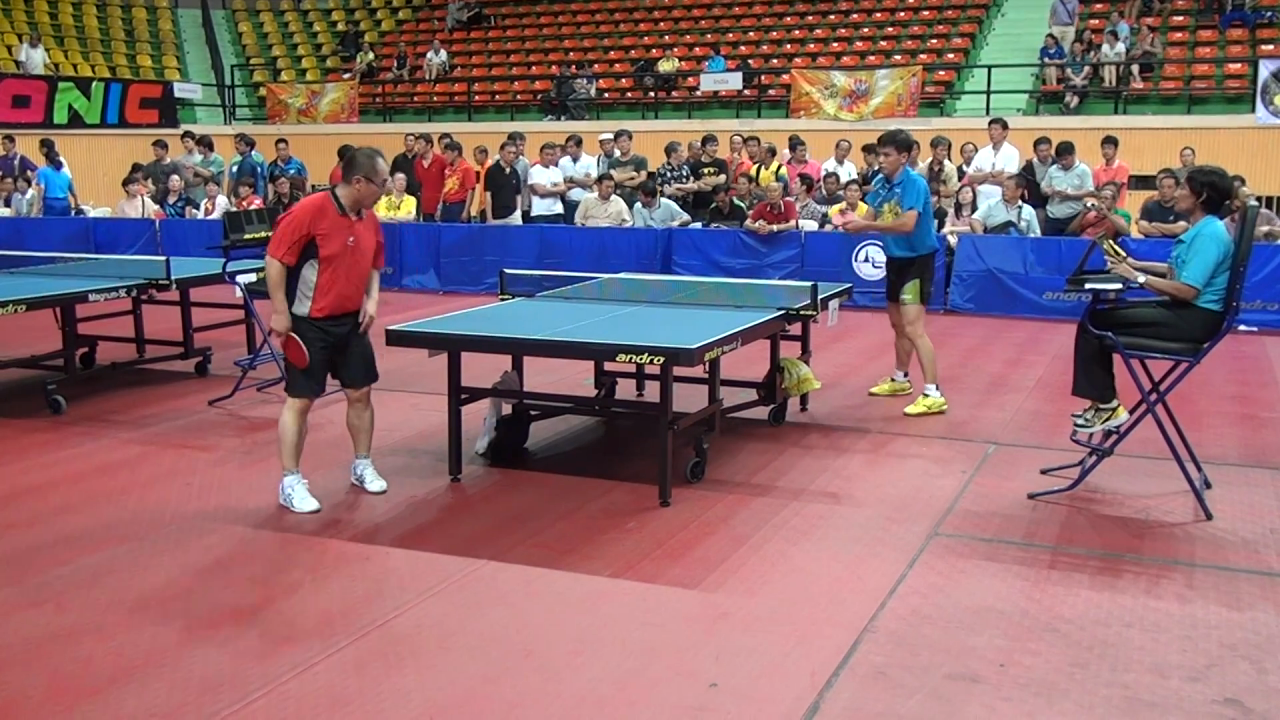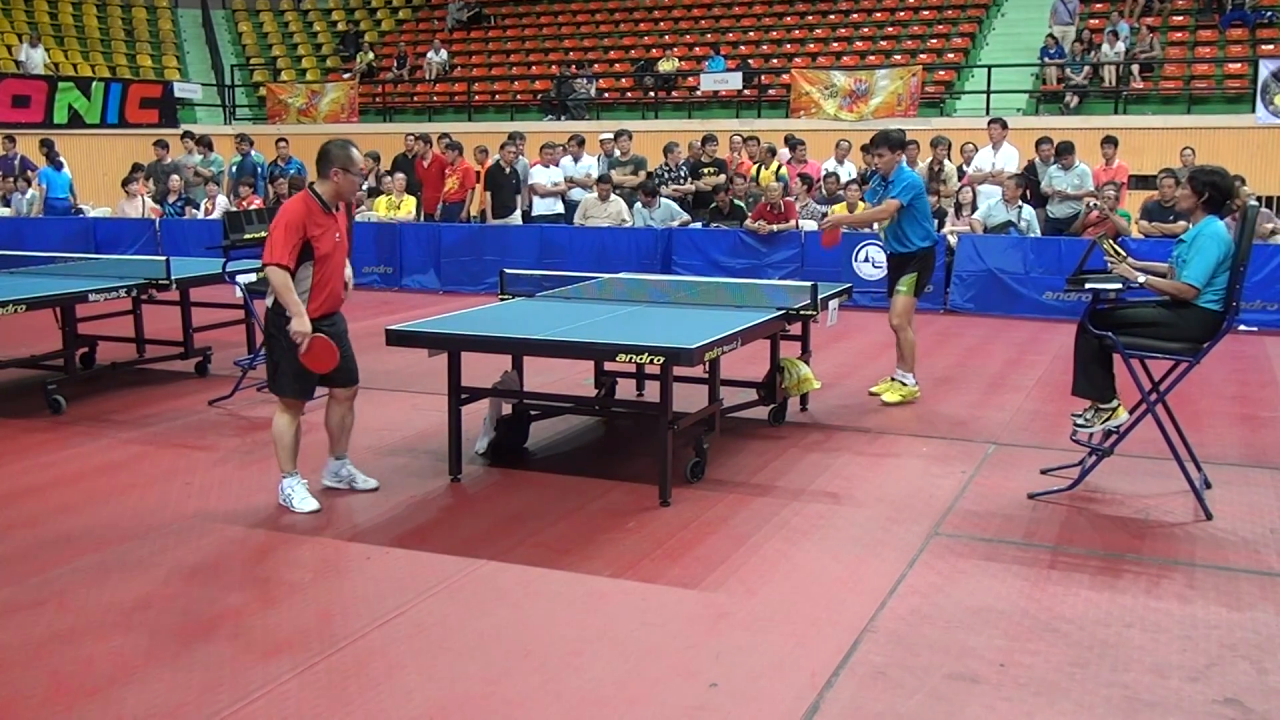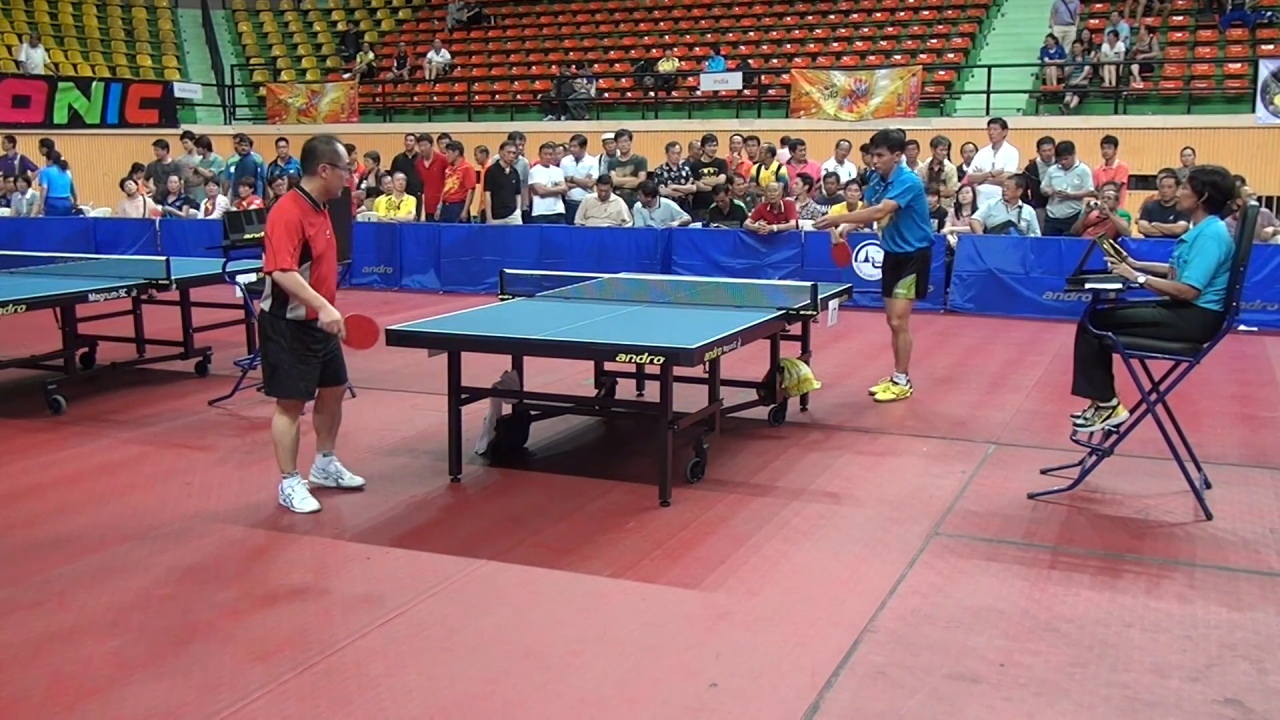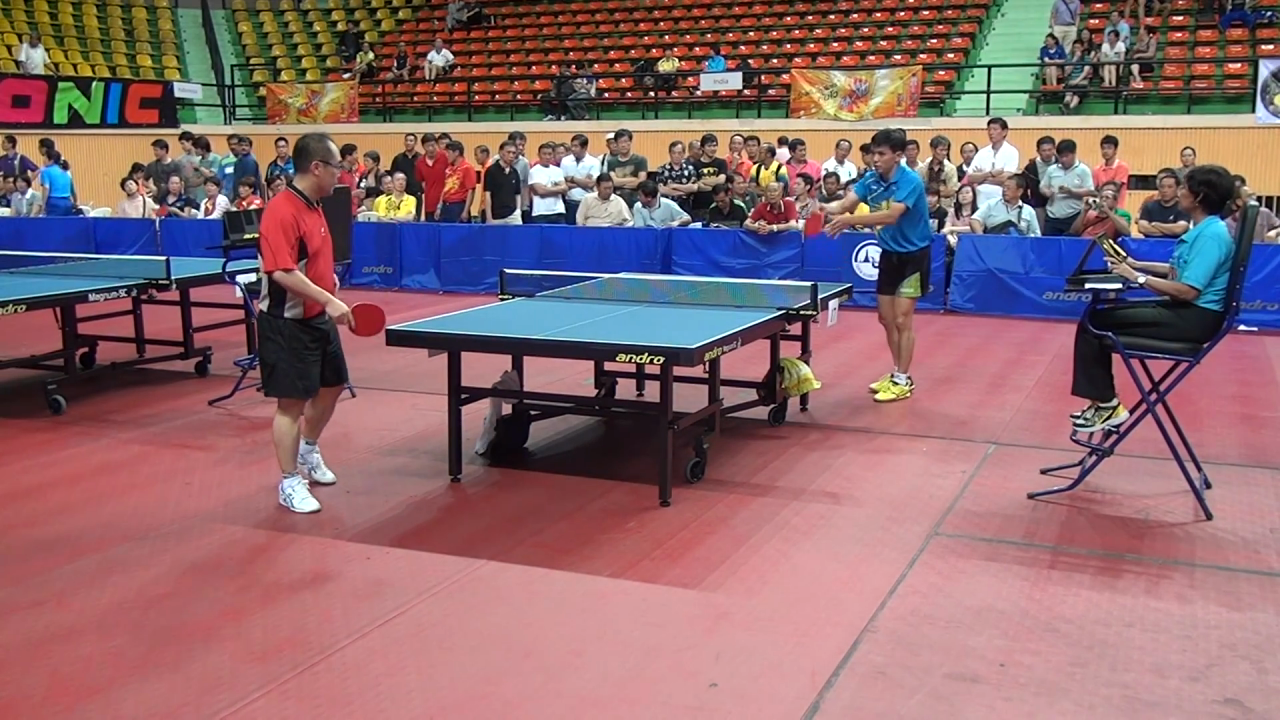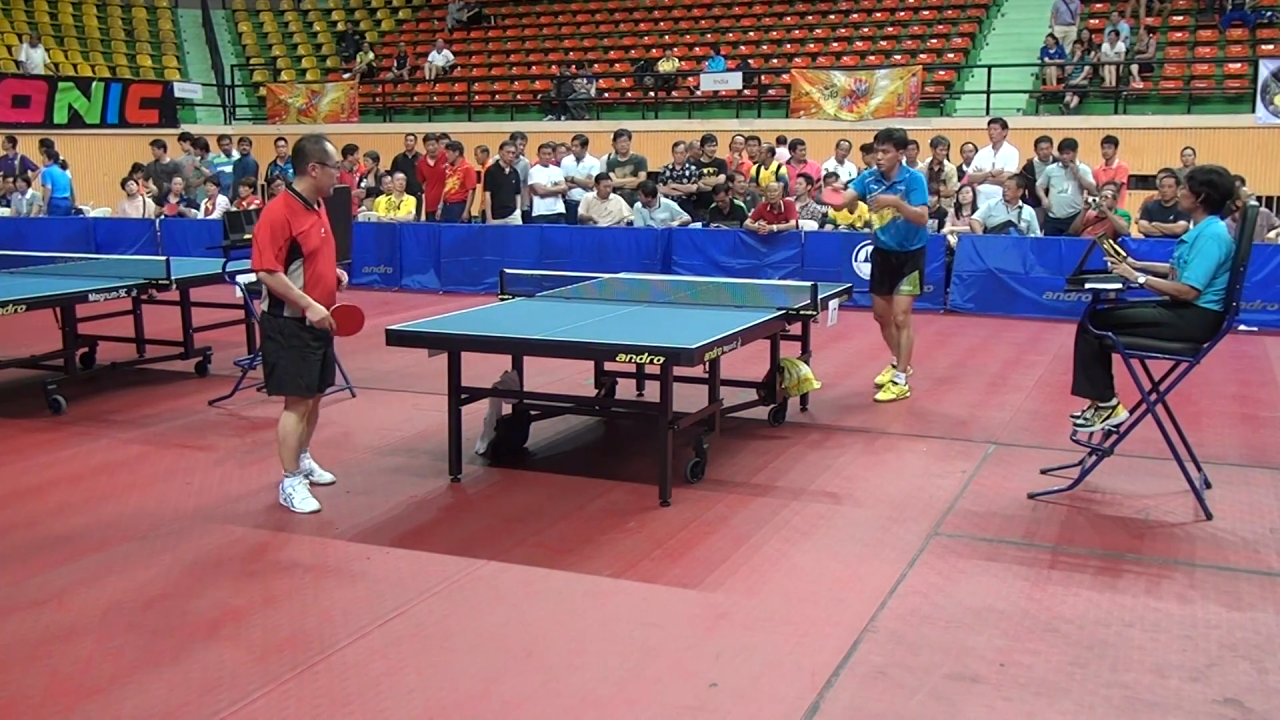
dt=0.2s
person 1, frame 1
left shoulder: (370, 220)
right shoulder: (309, 211)
left elbow: (374, 266)
right elbow: (275, 260)
left wrist: (372, 300)
right wrist: (280, 311)
left hip: (351, 322)
right hip: (307, 323)
left knee: (360, 394)
right knee: (299, 402)
left ankle: (362, 466)
right ankle: (291, 482)
person 1, frame 2
left shoulder: (340, 208)
right shoulder: (295, 212)
right elbow: (275, 268)
left wrist: (346, 271)
right wrist: (298, 316)
left hip: (331, 319)
right hip: (297, 326)
left knee: (345, 391)
right knee: (291, 403)
left ankle: (338, 468)
right ankle: (289, 483)
person 1, frame 3
left shoulder: (320, 206)
right shoulder: (288, 212)
right elbow: (282, 273)
left wrist: (326, 308)
right wrist: (323, 308)
left hip: (320, 320)
right hip: (290, 324)
left knee: (334, 389)
right knee: (290, 404)
left ankle: (325, 465)
right ankle: (290, 483)
person 1, frame 4
left shoulder: (312, 205)
right shoulder: (282, 211)
right elbow: (282, 272)
left wrist: (329, 275)
right wrist: (329, 301)
left hip: (318, 319)
right hip: (287, 324)
left knee: (331, 386)
right knee: (292, 404)
left ankle: (307, 452)
right ankle: (290, 483)
person 1, frame 5
left shoulder: (317, 206)
right shoulder: (279, 212)
right elbow: (267, 271)
left wrist: (334, 272)
right wrist: (310, 305)
left hip: (317, 320)
right hip: (289, 323)
left knee: (313, 397)
right knee: (296, 402)
left ankle: (301, 460)
right ankle: (291, 483)
person 2, frame 1
left shoulder: (915, 183)
right shoulder: (880, 183)
left elbow: (907, 224)
right elbow: (872, 217)
left wrist: (866, 226)
right wrist: (855, 220)
left hip: (917, 261)
right hip: (895, 260)
left knee: (913, 329)
right knee: (898, 325)
left ankle: (933, 395)
right ankle: (900, 379)
person 2, frame 2
left shoulder: (909, 180)
right shoulder: (878, 182)
left elbow: (884, 213)
right elbow: (869, 214)
left wrist: (842, 219)
right wrist: (841, 221)
left hip: (917, 255)
right hip: (897, 255)
left knee: (898, 320)
right knee: (900, 320)
left ankle: (909, 381)
right ankle: (899, 377)
person 2, frame 3
left shoulder: (908, 181)
right shoulder: (878, 180)
left elbow: (880, 212)
right elbow: (867, 211)
left wrist: (838, 218)
right wrist: (845, 229)
left hip: (913, 256)
right hip: (893, 254)
left knee: (898, 321)
right knee: (894, 321)
left ankle: (902, 382)
right ankle: (898, 377)
person 2, frame 4
left shoulder: (910, 181)
right shoulder: (871, 180)
left elbow: (891, 216)
right elbow: (847, 203)
left wrist: (849, 220)
right wrist: (829, 210)
left hip: (912, 255)
right hip: (889, 254)
left knee: (902, 320)
right knee: (886, 318)
left ankle: (901, 382)
right ankle: (899, 373)
person 2, frame 5
left shoulder: (914, 180)
right shoulder: (868, 178)
left elbow: (922, 219)
right elbow: (845, 201)
left wrist: (896, 203)
left hip: (909, 255)
right hip: (882, 253)
left knee: (901, 319)
right knee: (881, 315)
left ankle: (901, 381)
right ankle: (898, 364)
person 3, frame 1
left shoulder: (1209, 235)
right shoulder: (1201, 230)
left elbow: (1187, 290)
left wrist: (1137, 277)
right wrist: (1136, 264)
left hip: (1193, 318)
right hip: (1182, 311)
left knee: (1094, 322)
right knee: (1098, 317)
left ankle: (1107, 405)
right ankle: (1105, 402)
person 3, frame 2
left shoulder: (1210, 234)
right shoulder: (1201, 229)
left elbow: (1187, 289)
left wrist: (1138, 277)
right wrist: (1137, 264)
left hip: (1194, 318)
right hip: (1183, 311)
left knee: (1094, 322)
right knee: (1098, 317)
left ankle: (1107, 405)
right ankle: (1105, 401)
person 3, frame 3
left shoulder: (1211, 235)
right shoulder: (1202, 230)
left elbow: (1188, 290)
left wrist: (1138, 277)
right wrist: (1137, 265)
left hip: (1194, 319)
right hip: (1182, 311)
left knee: (1094, 322)
right knee: (1098, 316)
left ankle: (1107, 404)
right ankle: (1105, 401)
person 3, frame 4
left shoulder: (1211, 235)
right shoulder: (1203, 230)
left elbow: (1188, 290)
left wrist: (1138, 277)
right wrist: (1138, 265)
left hip: (1194, 318)
right hip: (1183, 311)
left knee: (1094, 322)
right knee: (1098, 316)
left ankle: (1106, 404)
right ankle: (1105, 401)
person 3, frame 5
left shoulder: (1212, 235)
right shoulder: (1203, 230)
left elbow: (1188, 290)
left wrist: (1138, 277)
right wrist: (1137, 264)
left hip: (1194, 318)
right hip: (1183, 311)
left knee: (1094, 322)
right knee: (1098, 317)
left ankle: (1106, 404)
right ankle: (1104, 401)
